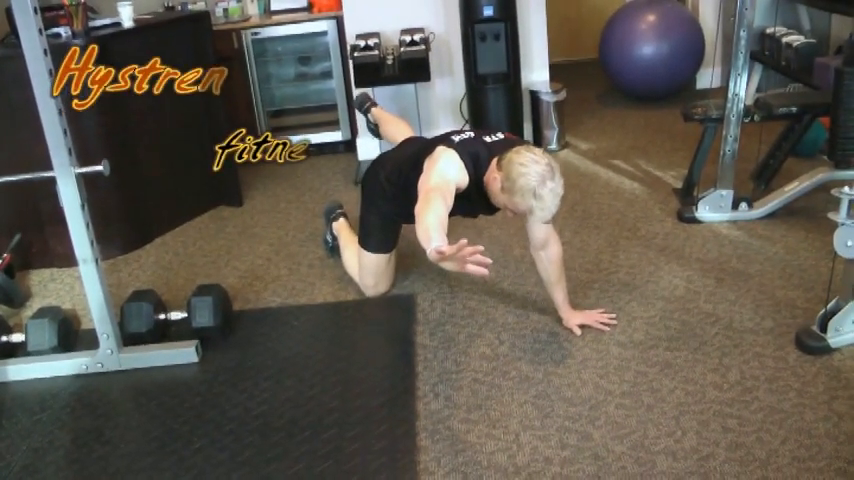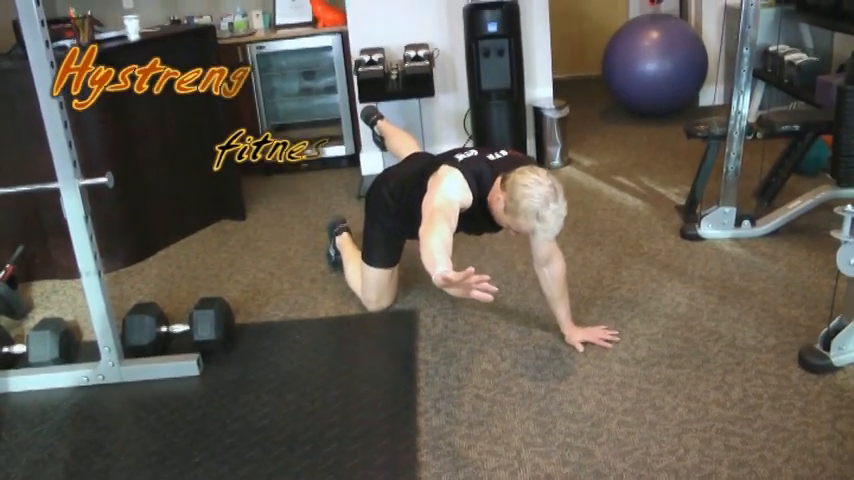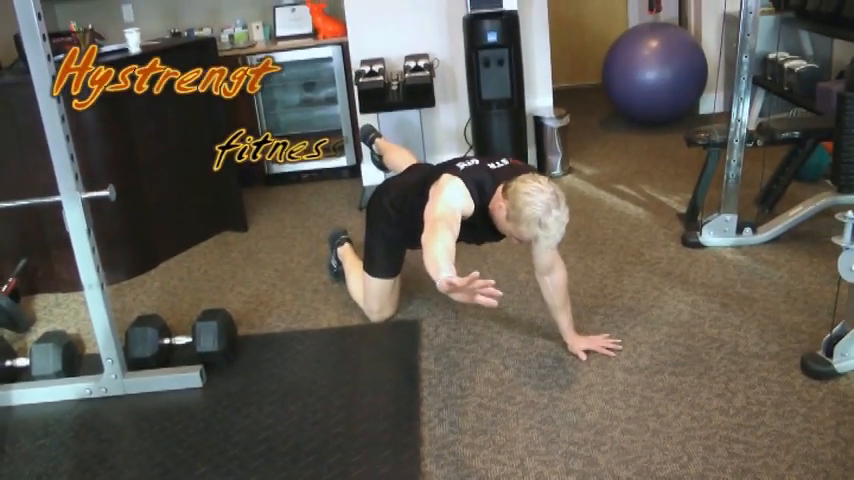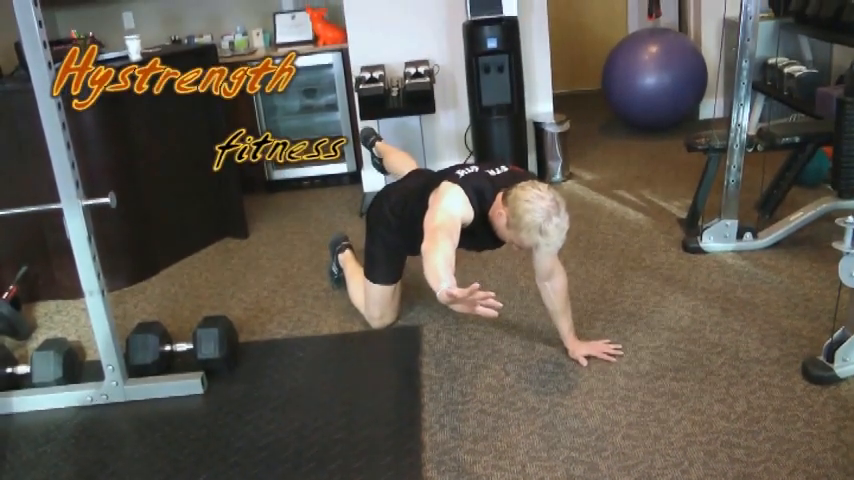
dt=0.5s
person 1, frame 1
left shoulder: (526, 170)
right shoulder: (449, 165)
left elbow: (544, 243)
right elbow: (431, 204)
left wrist: (566, 310)
right wrist: (437, 248)
right hip: (386, 185)
right knee: (374, 287)
left ankle: (372, 111)
right ankle: (338, 222)
person 1, frame 2
left shoulder: (530, 186)
right shoulder: (454, 184)
left elbow: (548, 260)
right elbow: (434, 227)
left wrist: (568, 327)
right wrist: (443, 273)
left hip: (421, 173)
right hip: (390, 201)
right knee: (377, 302)
left ankle: (379, 123)
right ankle: (341, 237)
person 1, frame 3
left shoulder: (531, 195)
right shoulder: (455, 192)
left elbow: (550, 269)
right elbow: (436, 235)
left wrist: (571, 335)
right wrist: (446, 280)
left hip: (420, 184)
right hip: (390, 211)
right knee: (379, 312)
left ankle: (376, 142)
right ankle: (343, 248)
person 1, frame 4
left shoulder: (531, 199)
right shoulder: (455, 200)
left elbow: (550, 275)
right elbow: (436, 244)
left wrist: (571, 341)
right wrist: (447, 290)
left hip: (421, 189)
right hip: (391, 217)
right knee: (380, 319)
left ankle: (377, 145)
right ankle: (344, 254)
